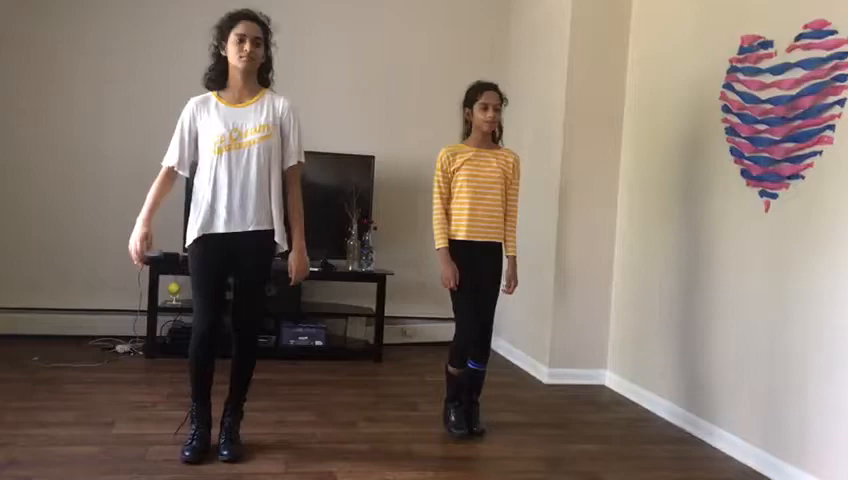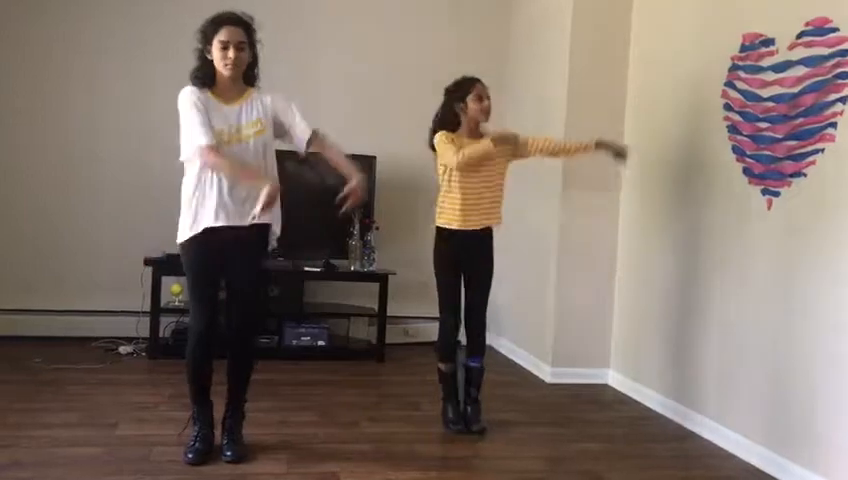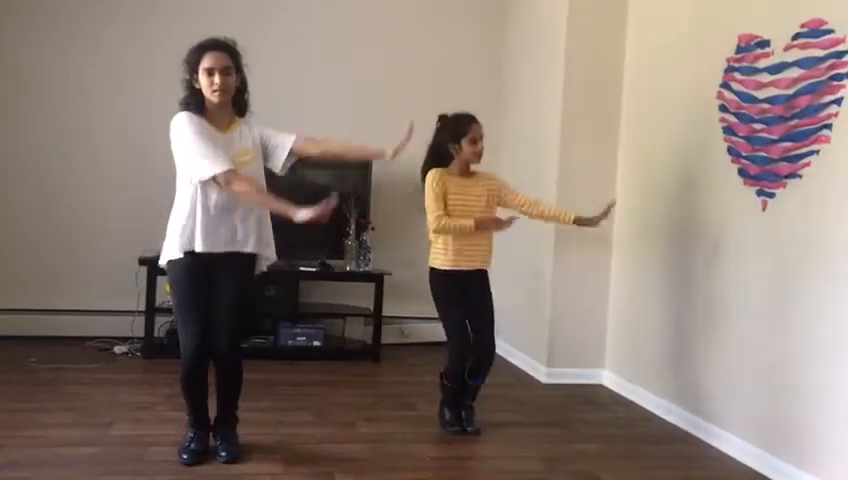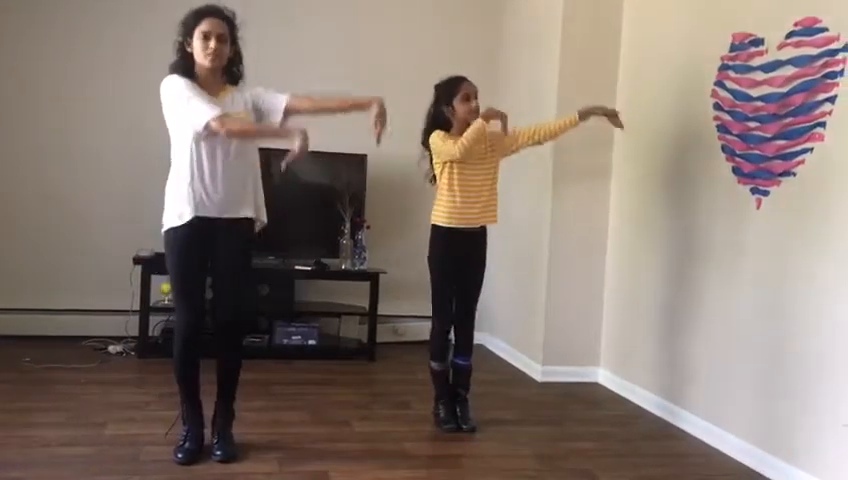
dt=0.5s
person 1, frame 1
left shoulder: (279, 108)
right shoulder: (199, 108)
left elbow: (291, 180)
right elbow: (171, 170)
left wrist: (298, 243)
right wrist: (142, 225)
left hip: (258, 234)
right hip: (209, 232)
left knee: (246, 330)
right knee: (205, 328)
left ankle: (231, 425)
right ankle: (199, 425)
person 1, frame 2
left shoulder: (268, 103)
right shoulder: (192, 97)
left elbow: (314, 138)
right elbow: (208, 152)
left wrist: (353, 173)
right wrist: (262, 180)
left hip: (253, 228)
right hip: (202, 228)
left knee: (243, 328)
right knee: (203, 327)
left ankle: (232, 425)
right ankle: (201, 425)
person 1, frame 3
left shoulder: (256, 132)
right shoulder: (185, 125)
left elbow: (313, 149)
right elbow: (230, 182)
left wrist: (380, 154)
right wrist: (294, 211)
left hip: (238, 252)
right hip: (190, 251)
left knee: (226, 344)
right knee: (195, 344)
left ankle: (226, 426)
right ankle: (198, 427)
person 1, frame 4
left shoulder: (248, 96)
right shoulder: (175, 87)
left elbow: (306, 104)
right elbow: (223, 126)
left wrist: (368, 102)
right wrist: (289, 133)
left hip: (236, 220)
right hip: (188, 219)
left knee: (229, 323)
right knee: (188, 322)
left ankle: (223, 424)
right ankle: (191, 424)
person 2, frame 1
left shoulder: (509, 160)
right shoulder: (450, 155)
left elbow: (510, 214)
right elbow: (439, 210)
left wrist: (512, 259)
right wrist: (444, 257)
left hip: (492, 252)
right hip: (459, 250)
left knee: (484, 331)
right knee: (467, 328)
left ankle: (472, 405)
right ankle: (453, 404)
person 2, frame 2
left shoulder: (504, 143)
right shoulder: (444, 139)
left elbow: (548, 147)
right elbow: (459, 161)
left wrist: (596, 145)
right wrist: (493, 141)
left hip: (481, 239)
right hip: (450, 237)
left knee: (477, 322)
right knee: (450, 321)
left ankle: (472, 401)
right ankle: (449, 401)
person 2, frame 3
left shoulder: (490, 183)
right shoulder: (436, 177)
left elbow: (531, 207)
right elbow: (436, 223)
left wrist: (582, 220)
right wrist: (482, 223)
left hip: (477, 276)
right hip: (445, 275)
left knee: (485, 351)
right knee: (462, 348)
left ankle: (465, 406)
right ankle: (448, 405)
person 2, frame 4
left shoulder: (494, 139)
right shoulder: (439, 140)
left elbow: (540, 133)
right elbow: (460, 150)
left wrist: (586, 114)
right wrist: (484, 119)
left hip: (475, 237)
right hip: (446, 235)
left knee: (466, 320)
right knee: (443, 319)
left ankle: (461, 399)
right ankle: (442, 401)
